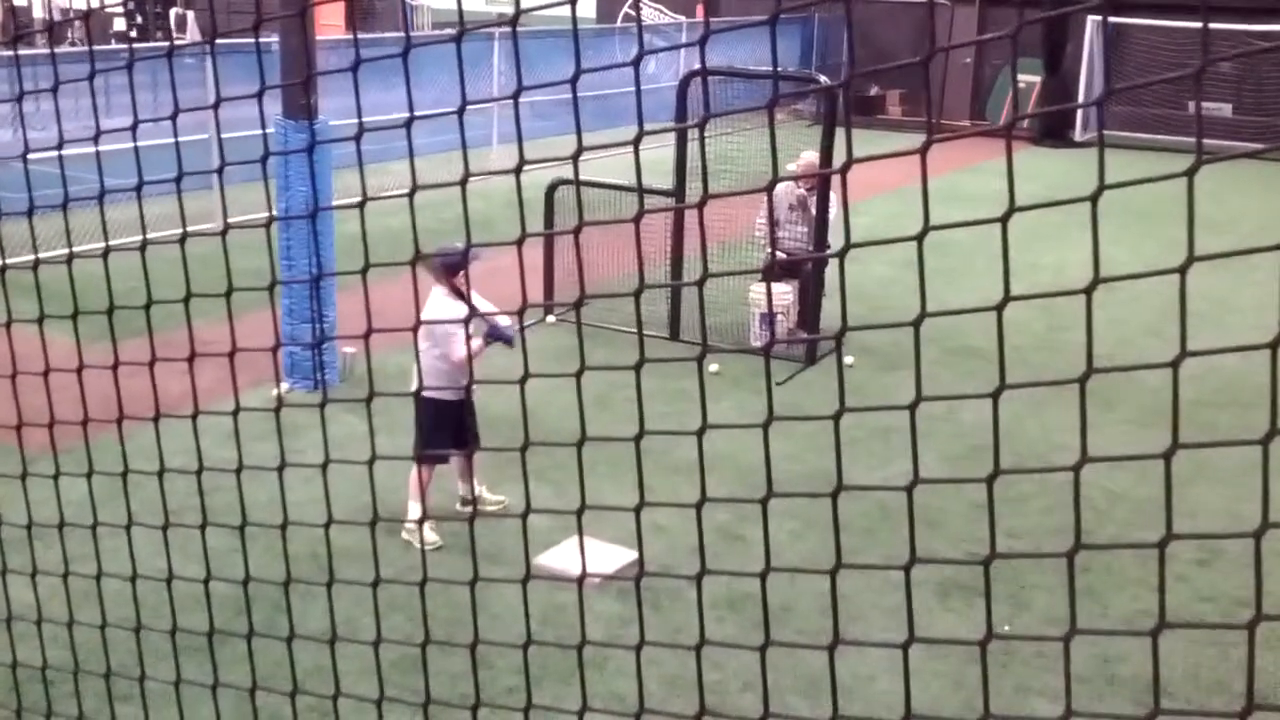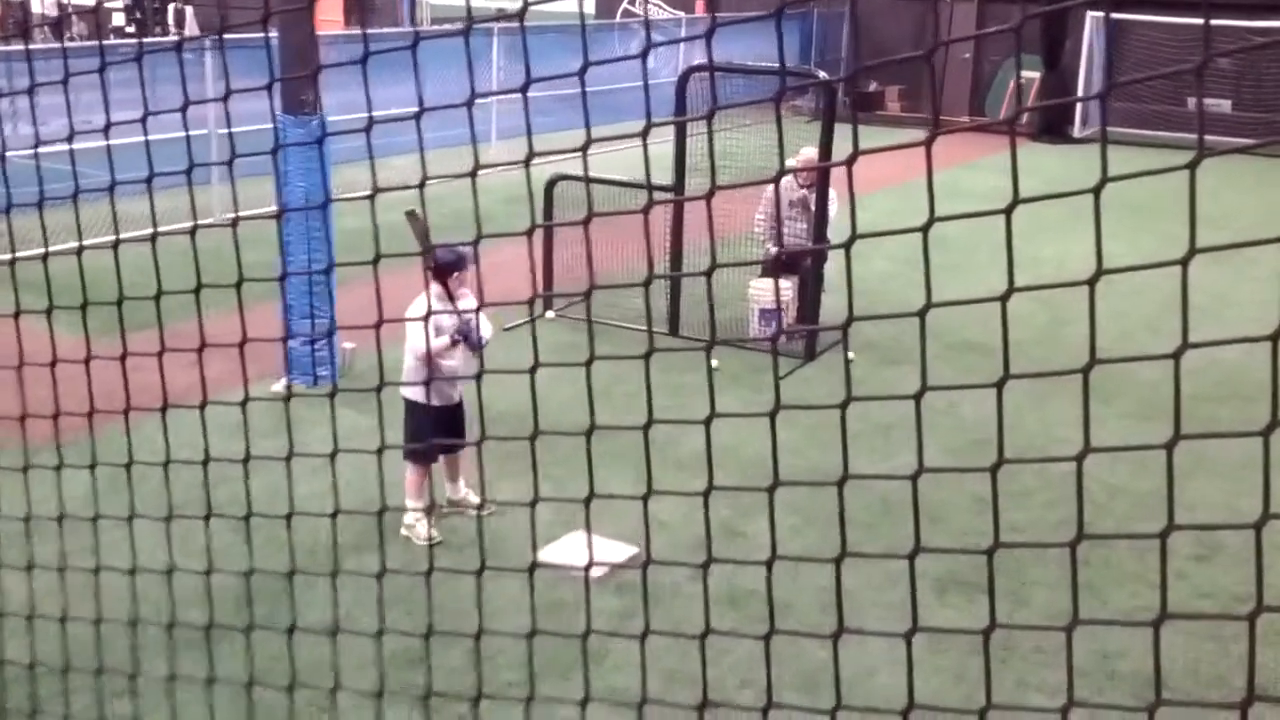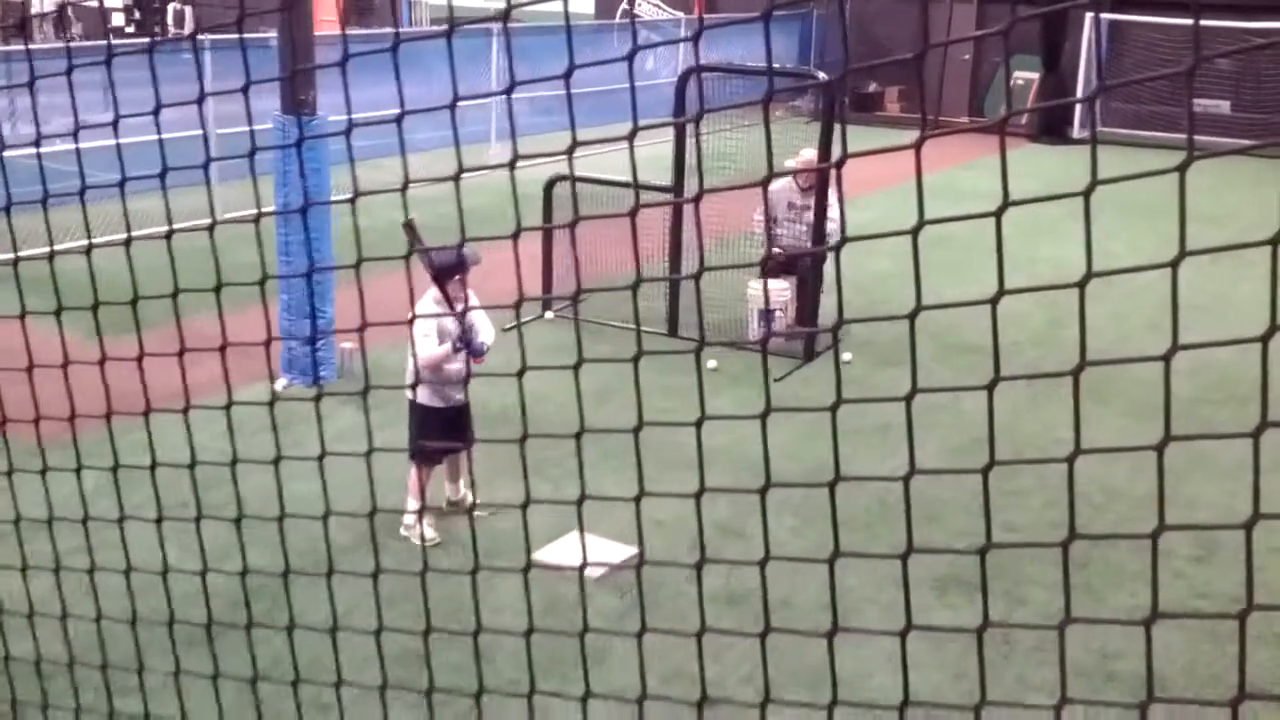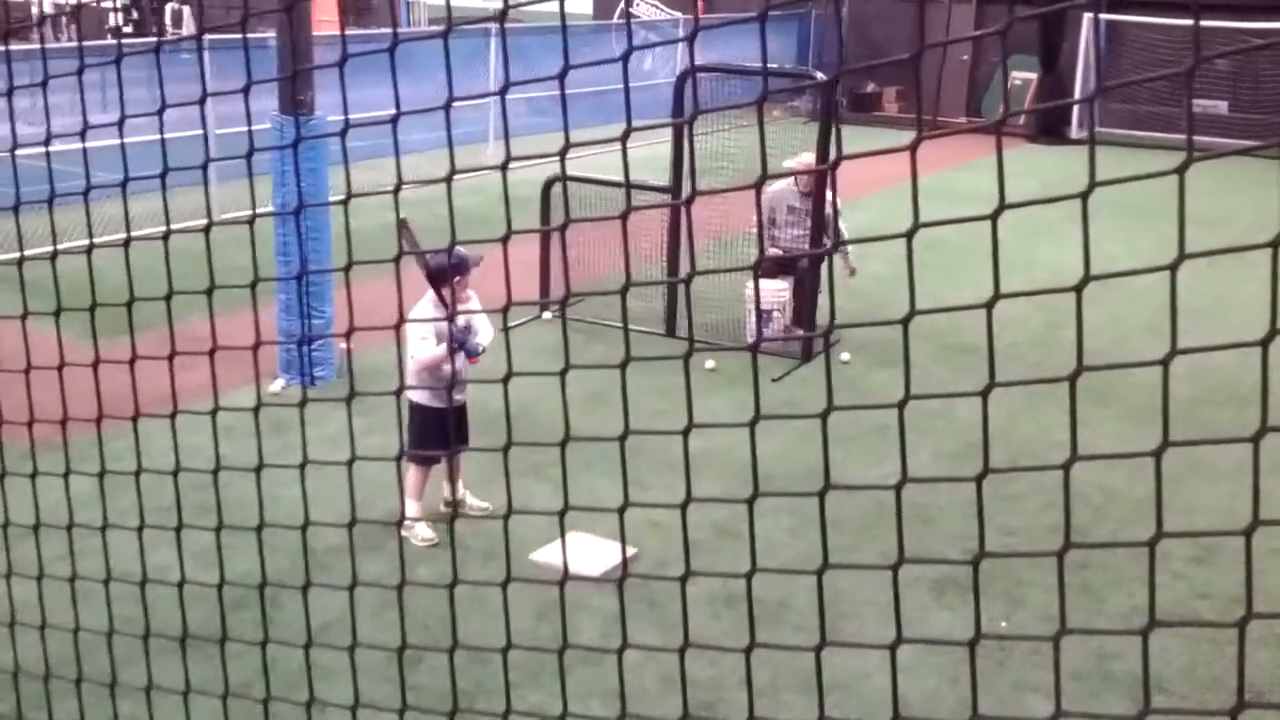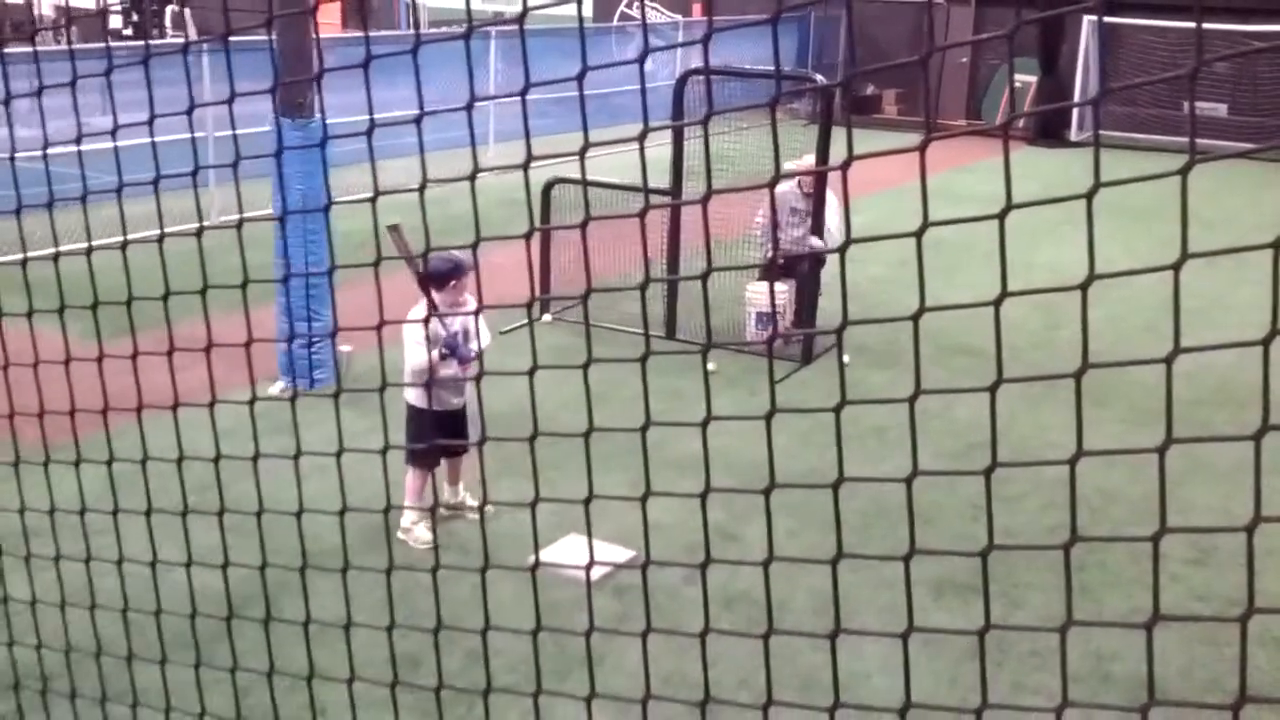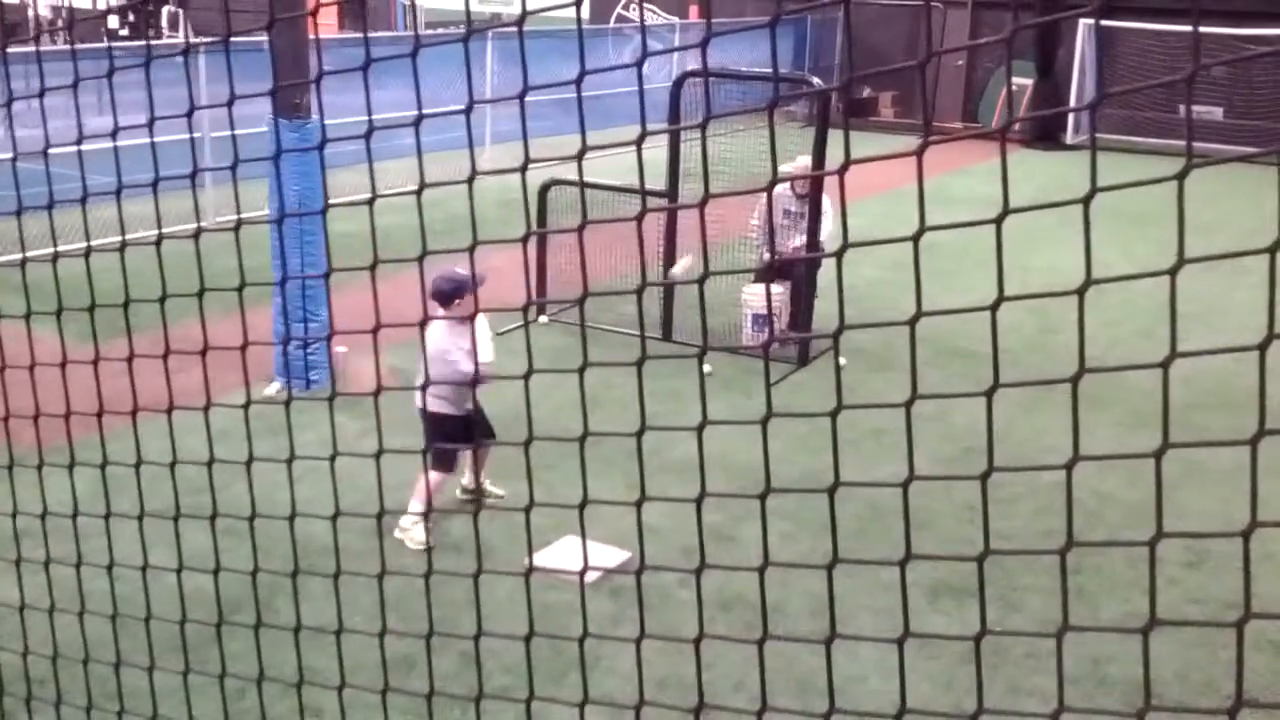
dt=0.4s
person 1, frame 1
left shoulder: (460, 298)
right shoulder: (441, 311)
right elbow: (458, 357)
left wrist: (501, 328)
right wrist: (486, 337)
left hip: (458, 388)
right hip: (434, 392)
left knee: (466, 444)
right knee: (428, 456)
left ankle: (469, 494)
right ankle: (414, 519)
person 1, frame 2
left shoulder: (463, 296)
right shoulder: (421, 309)
left elbow: (483, 325)
right elbow: (422, 352)
left wrist: (478, 337)
right wrist: (454, 338)
left hip: (451, 389)
right hip: (423, 394)
left knee: (454, 446)
right knee: (420, 456)
left ankle: (456, 495)
right ankle: (413, 516)
person 1, frame 3
left shoulder: (467, 298)
right shoulder: (424, 314)
left elbow: (486, 328)
right elbow: (424, 359)
left wrist: (481, 344)
right wrist: (456, 345)
left hip: (456, 390)
right hip: (429, 397)
left knee: (457, 447)
right knee: (425, 458)
left ankle: (456, 496)
right ankle: (413, 517)
person 1, frame 4
left shoulder: (468, 299)
right shoulder: (422, 314)
left elbow: (485, 329)
right elbow: (421, 361)
left wrist: (476, 345)
right wrist: (451, 345)
left hip: (455, 392)
right hip: (427, 398)
left knee: (454, 449)
right knee: (422, 459)
left ankle: (455, 497)
right ankle: (411, 517)
person 1, frame 5
left shoulder: (467, 303)
right shoulder: (418, 319)
left elbow: (482, 335)
right elbow: (415, 365)
left wrist: (471, 351)
right wrist: (442, 352)
left hip: (456, 395)
right hip: (426, 402)
left knee: (457, 451)
right knee: (422, 462)
left ankle: (454, 498)
right ankle: (410, 520)
person 1, frame 6
left shoulder: (468, 313)
right shoulder: (440, 338)
right elbow: (467, 375)
left wrist: (479, 365)
left hip: (464, 397)
right hip: (440, 404)
left knee: (483, 438)
right knee: (443, 464)
left ankle: (472, 485)
right ankle: (411, 521)
